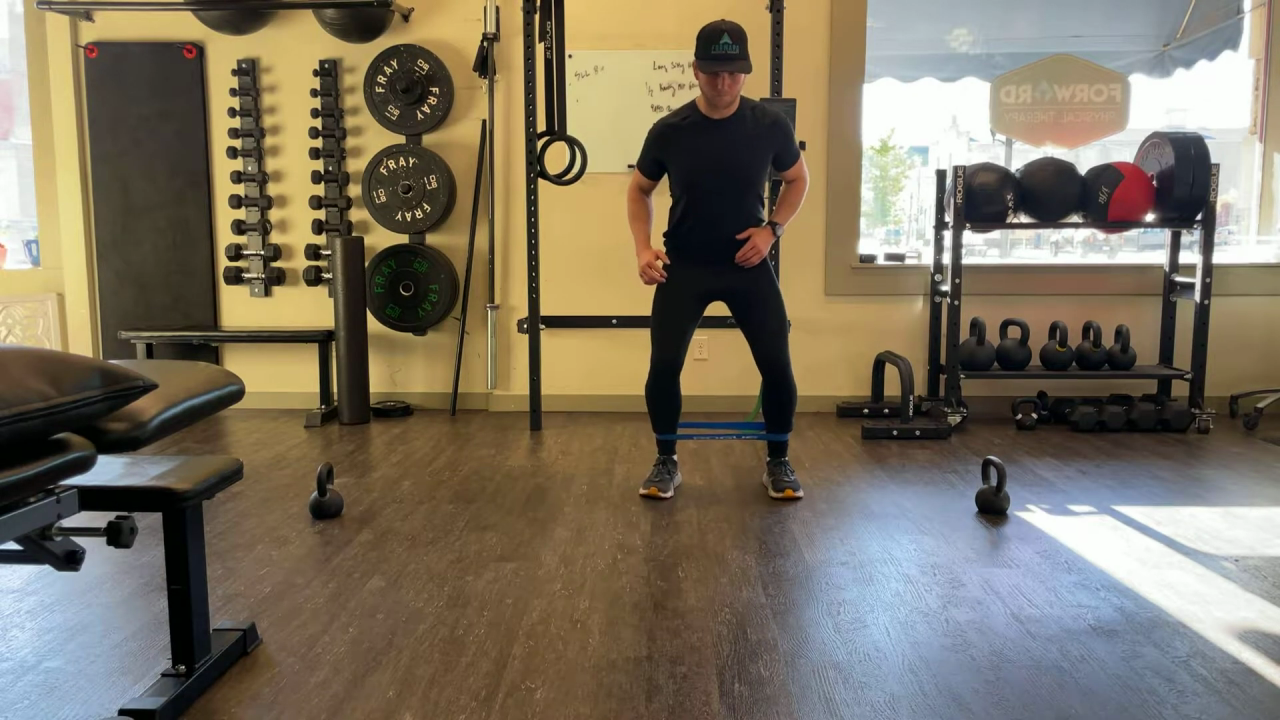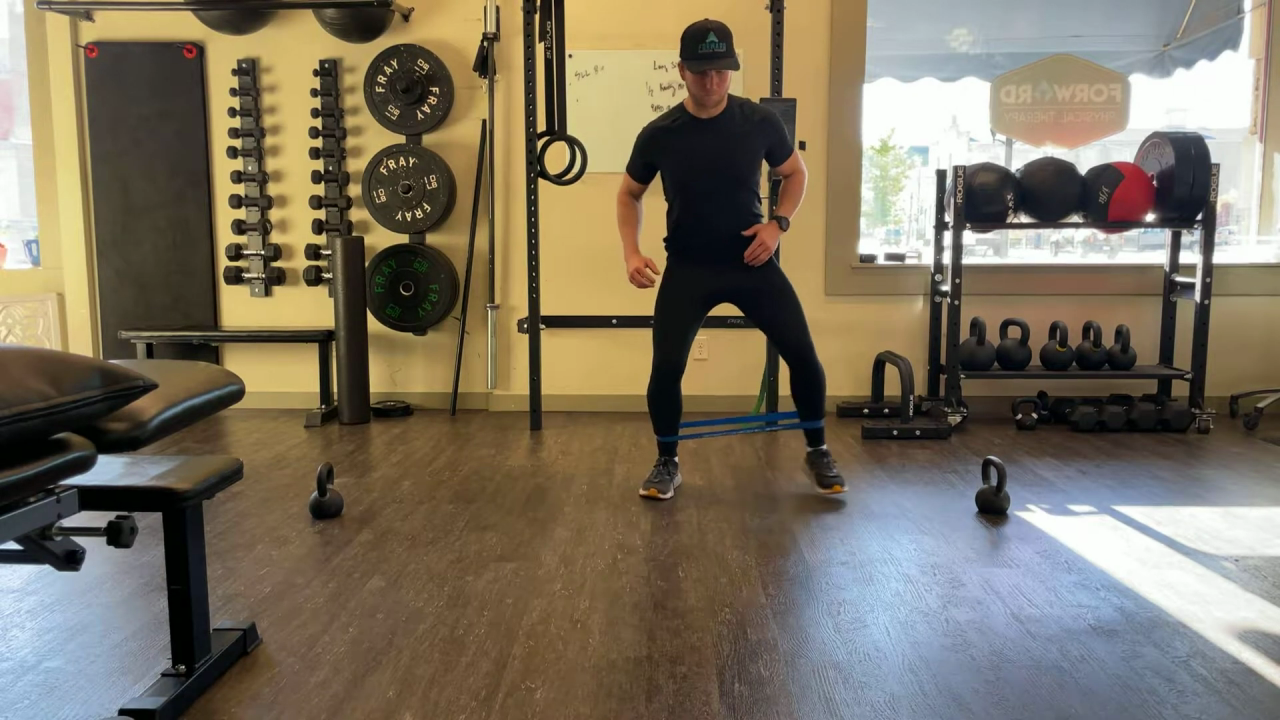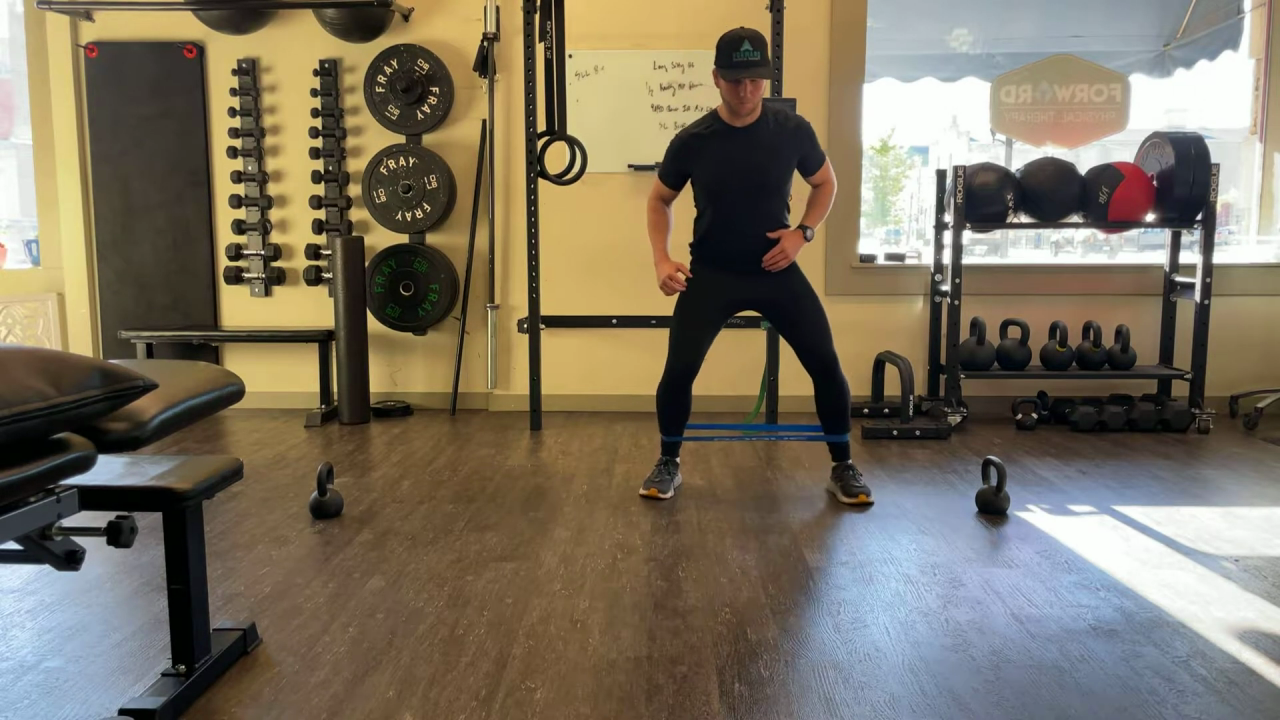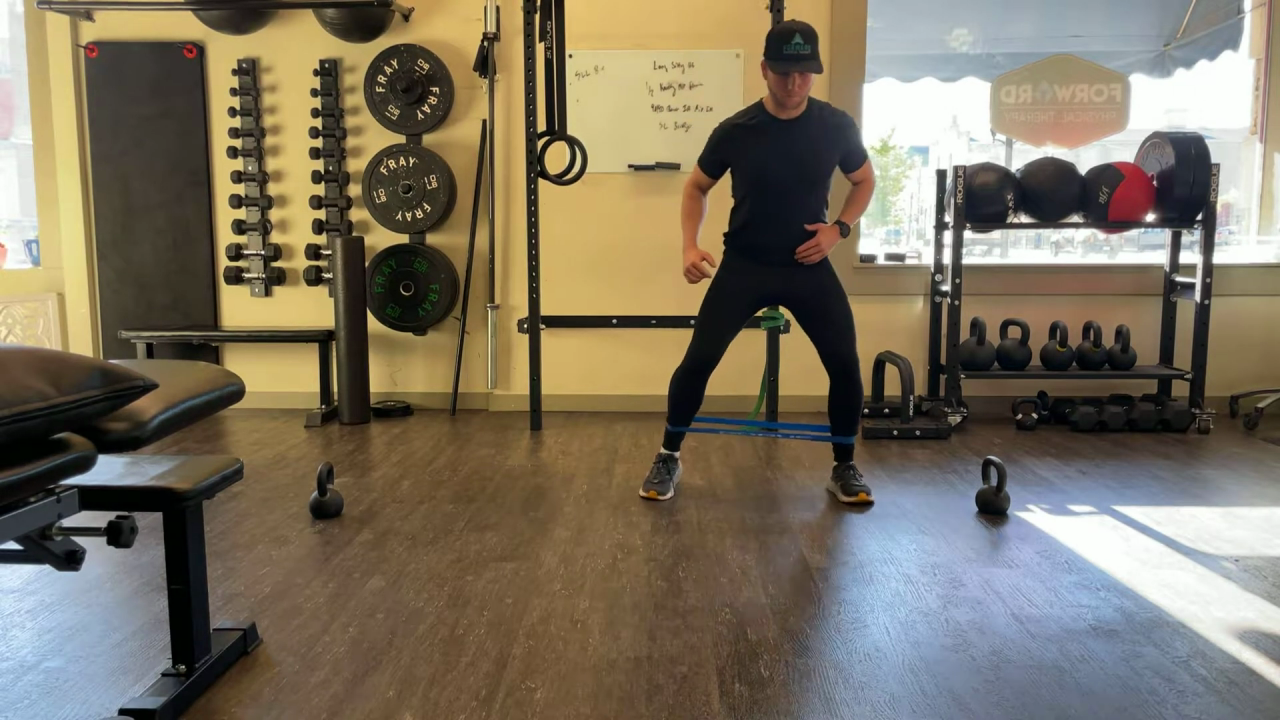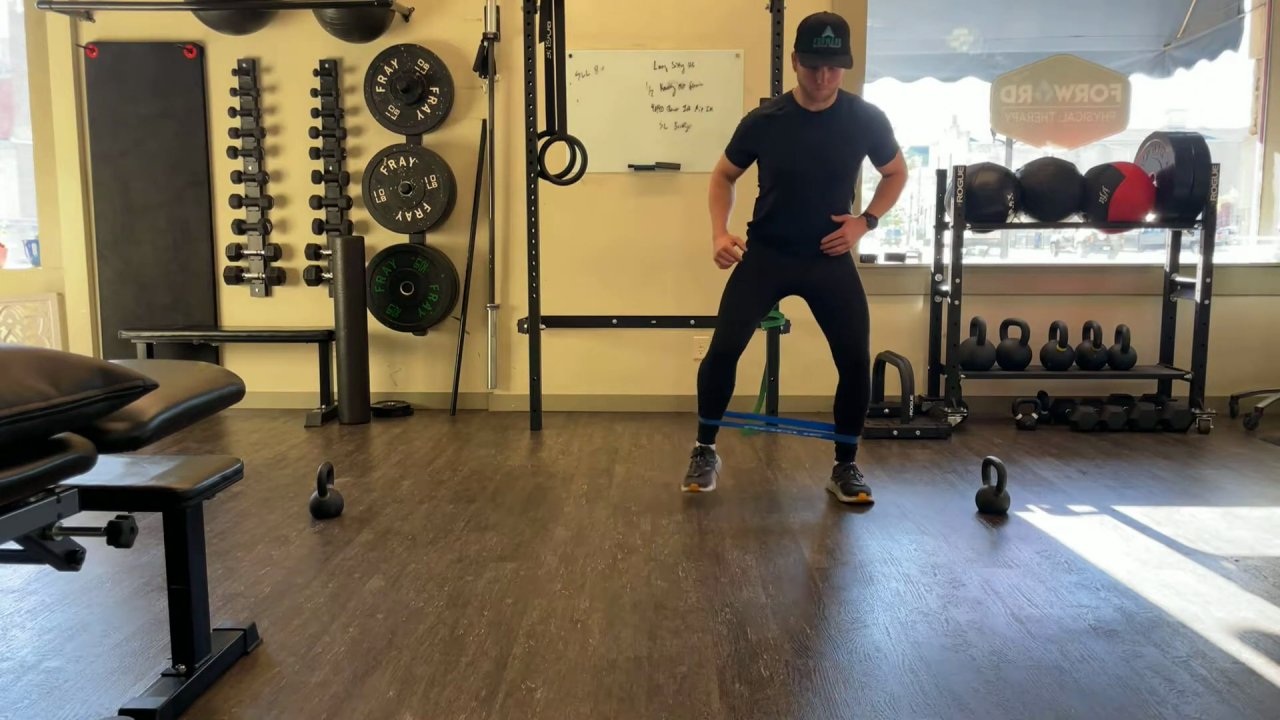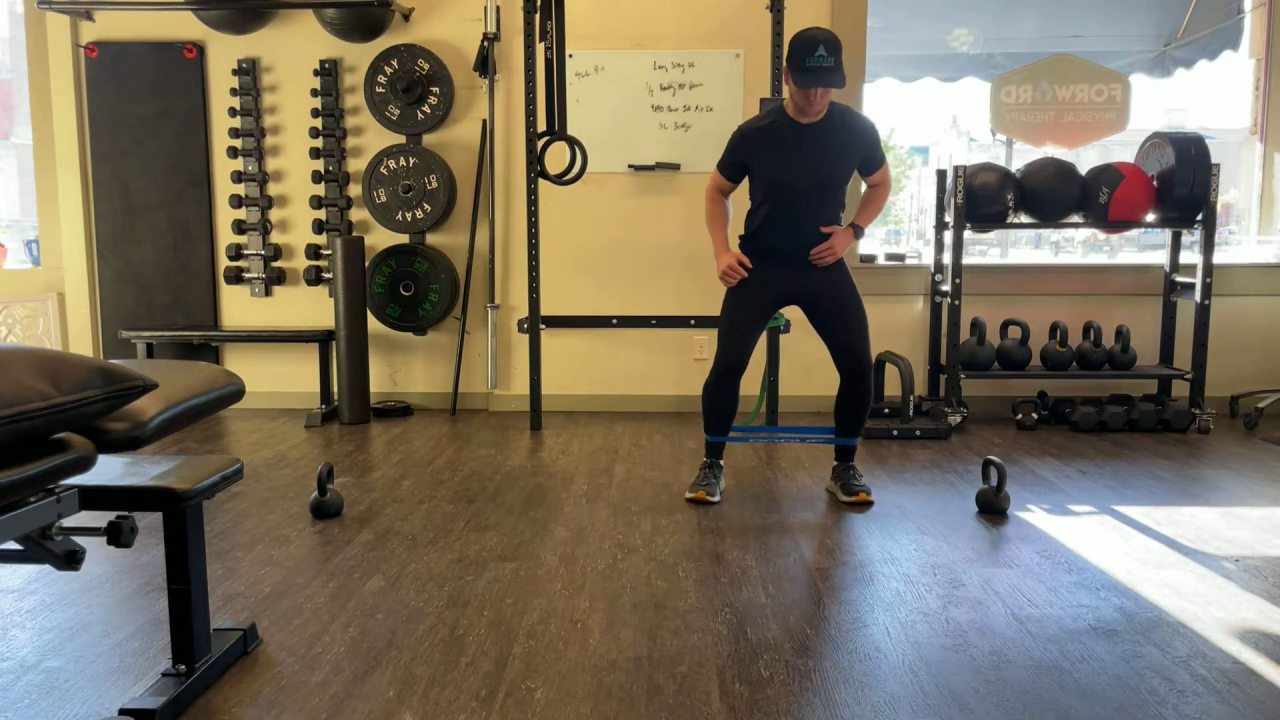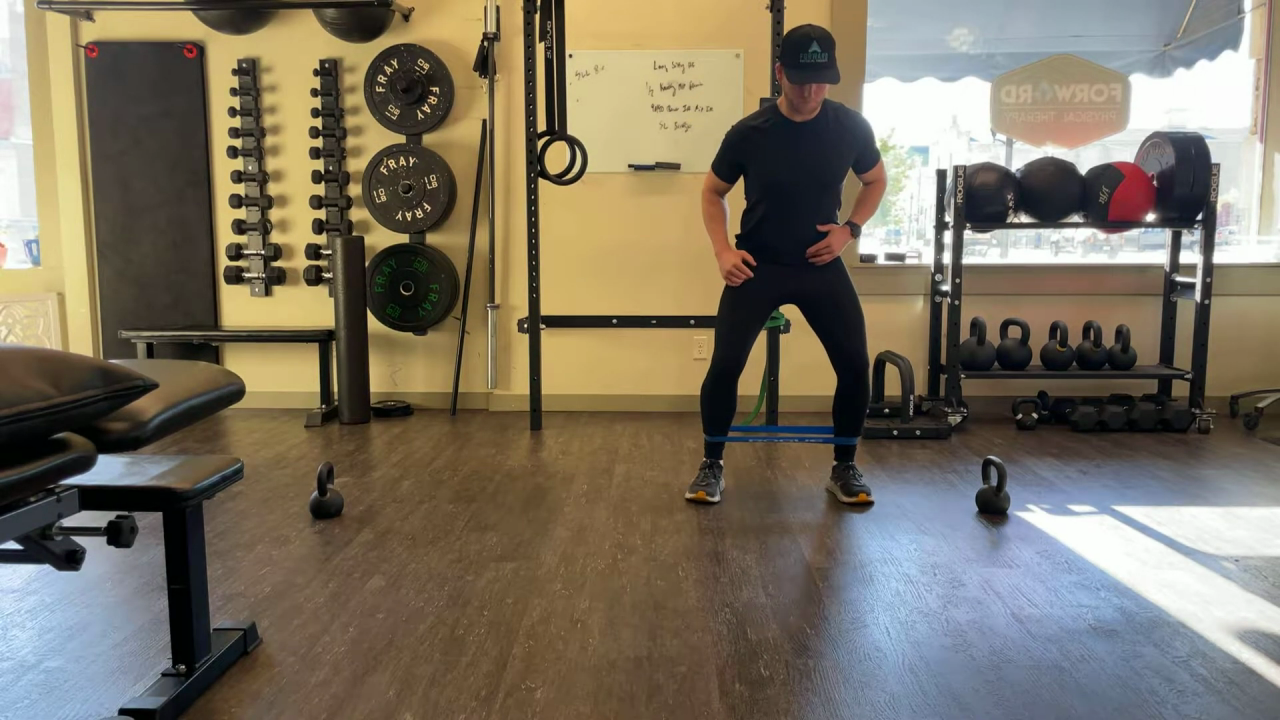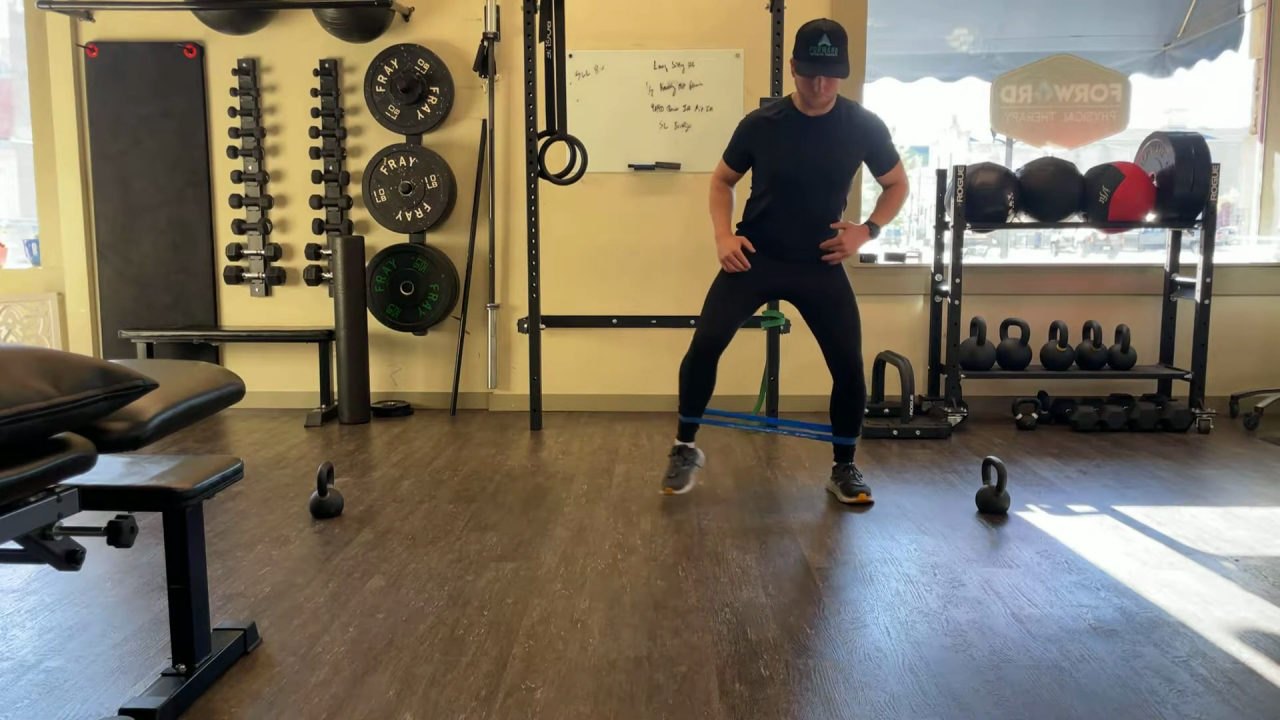
dt=0.3s
person 1, frame 1
left shoulder: (770, 125)
right shoulder: (669, 131)
left elbow: (797, 180)
right elbow: (639, 190)
left wrist: (772, 228)
right wrist: (643, 247)
left hip: (747, 262)
right hip: (684, 266)
left knee: (777, 366)
right knee: (664, 366)
left ankle: (778, 462)
right ankle: (666, 461)
person 1, frame 2
left shoulder: (759, 121)
right shoulder: (659, 134)
left elbow: (796, 173)
right elbow: (629, 193)
left wrist: (778, 223)
right wrist: (631, 250)
left hip: (750, 260)
right hip: (688, 267)
left knee: (801, 352)
right knee: (666, 367)
left ankle: (818, 451)
right ankle: (667, 463)
person 1, frame 3
left shoulder: (792, 130)
right shoulder: (692, 140)
left elbow: (825, 183)
right elbow: (659, 199)
left wrist: (802, 232)
right wrist: (662, 258)
left hip: (776, 269)
right hip: (711, 274)
left knee: (825, 364)
right knee: (679, 370)
left ankle: (842, 467)
right ankle: (668, 462)
person 1, frame 4
left shoulder: (837, 125)
right shoulder: (736, 131)
left elbow: (865, 182)
right elbow: (696, 187)
left wrist: (839, 228)
right wrist: (690, 246)
left hip: (809, 266)
right hip: (744, 265)
left knee: (845, 365)
right knee: (698, 361)
left ankle: (844, 467)
right ankle: (668, 456)
person 1, frame 5
left shoulder: (866, 119)
right shoulder: (764, 121)
left elbow: (897, 173)
right elbow: (724, 175)
left wrist: (866, 220)
right wrist: (720, 231)
left hip: (830, 258)
right hip: (766, 254)
left knee: (855, 362)
right knee: (724, 349)
left ankle: (845, 466)
right ankle: (705, 450)
person 1, frame 6
left shoulder: (856, 130)
right shoulder: (754, 134)
left elbow: (881, 184)
right elbow: (717, 192)
left wrist: (853, 231)
right wrist: (722, 249)
left hip: (824, 266)
right hip: (759, 265)
left knee: (858, 364)
right knee: (728, 364)
left ankle: (844, 468)
right ankle: (712, 464)
person 1, frame 7
left shoulder: (851, 127)
right shoulder: (748, 134)
left elbow: (876, 181)
right elbow: (712, 192)
left wrist: (850, 229)
right wrist: (723, 250)
left hip: (821, 265)
right hip: (758, 266)
left knee: (855, 365)
right knee: (725, 365)
left ankle: (844, 467)
right ankle: (712, 465)
person 1, frame 8
left shoulder: (865, 127)
right shoulder: (760, 124)
left elbow: (896, 186)
right elbow: (722, 180)
left wrist: (867, 229)
right wrist: (724, 234)
left hip: (821, 263)
right hip: (756, 258)
left knee: (848, 367)
right knee: (705, 346)
left ankle: (844, 470)
right ankle: (684, 448)
